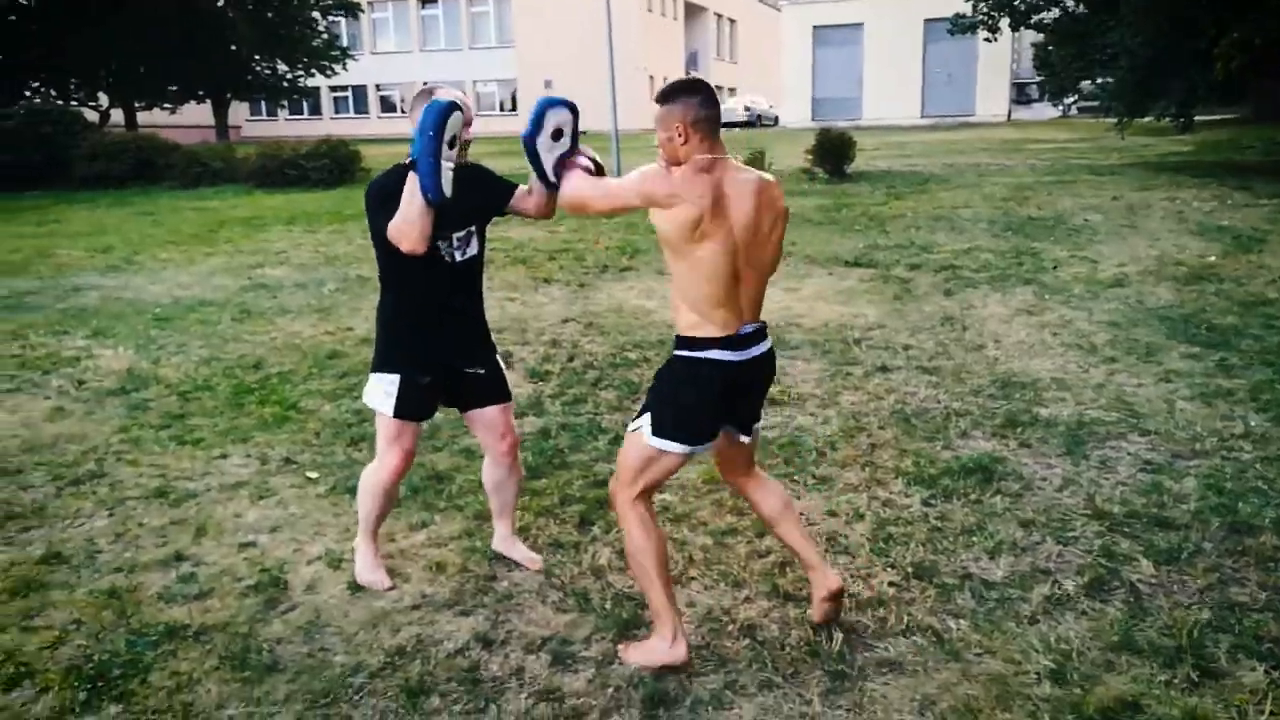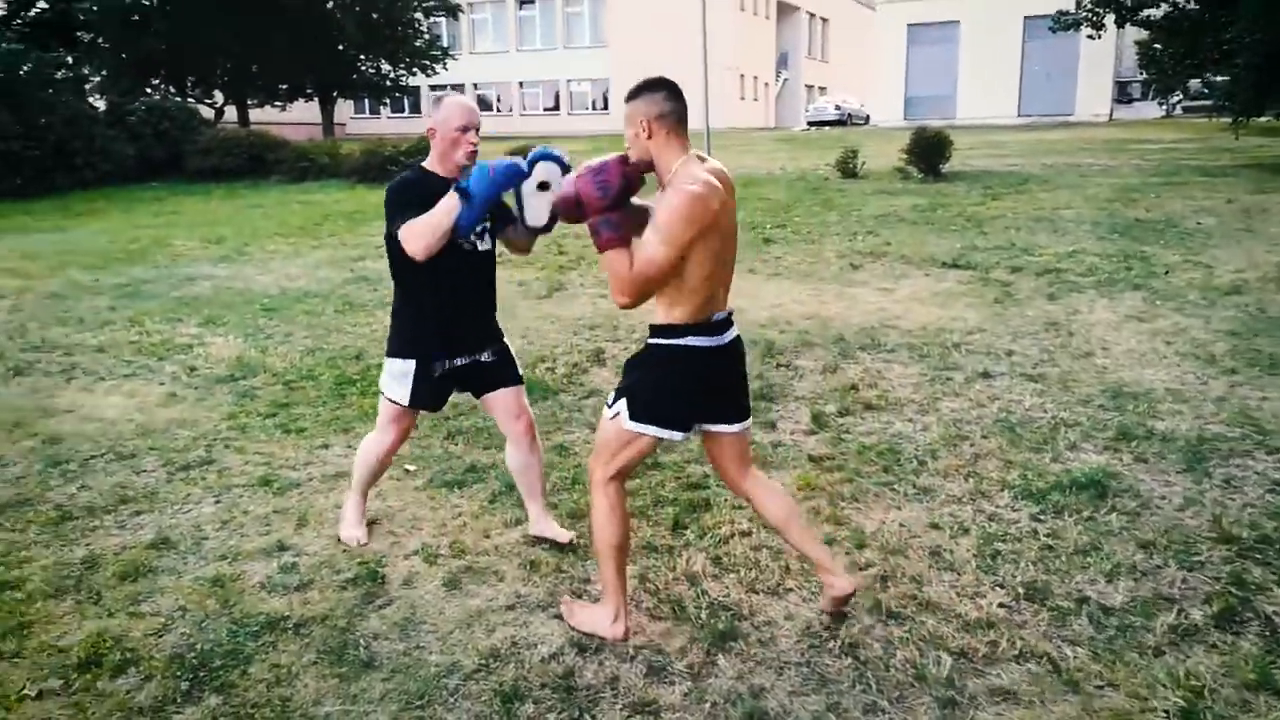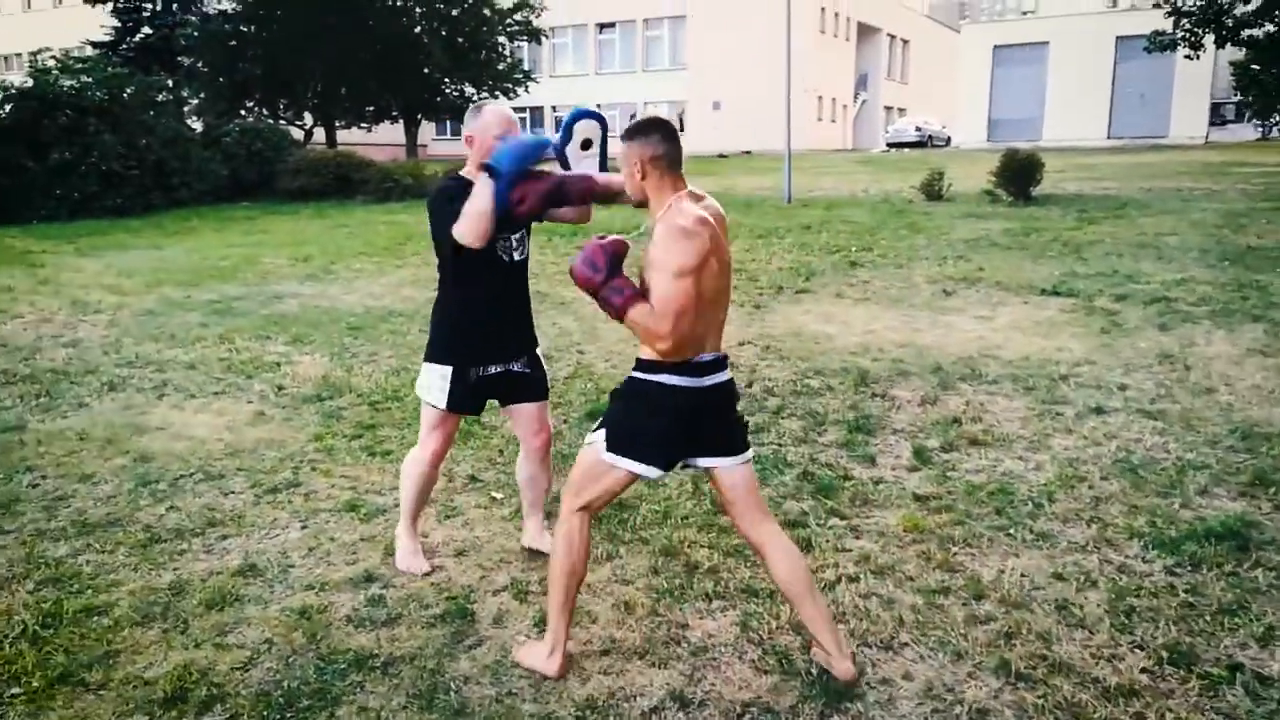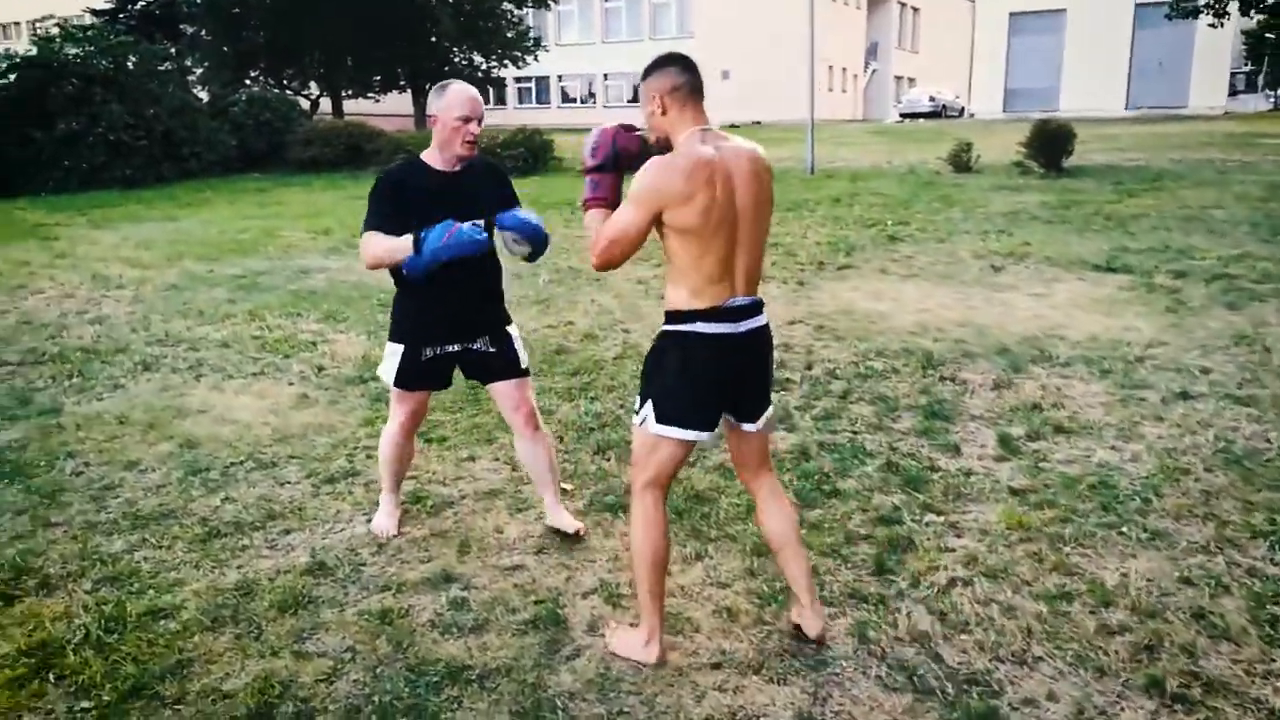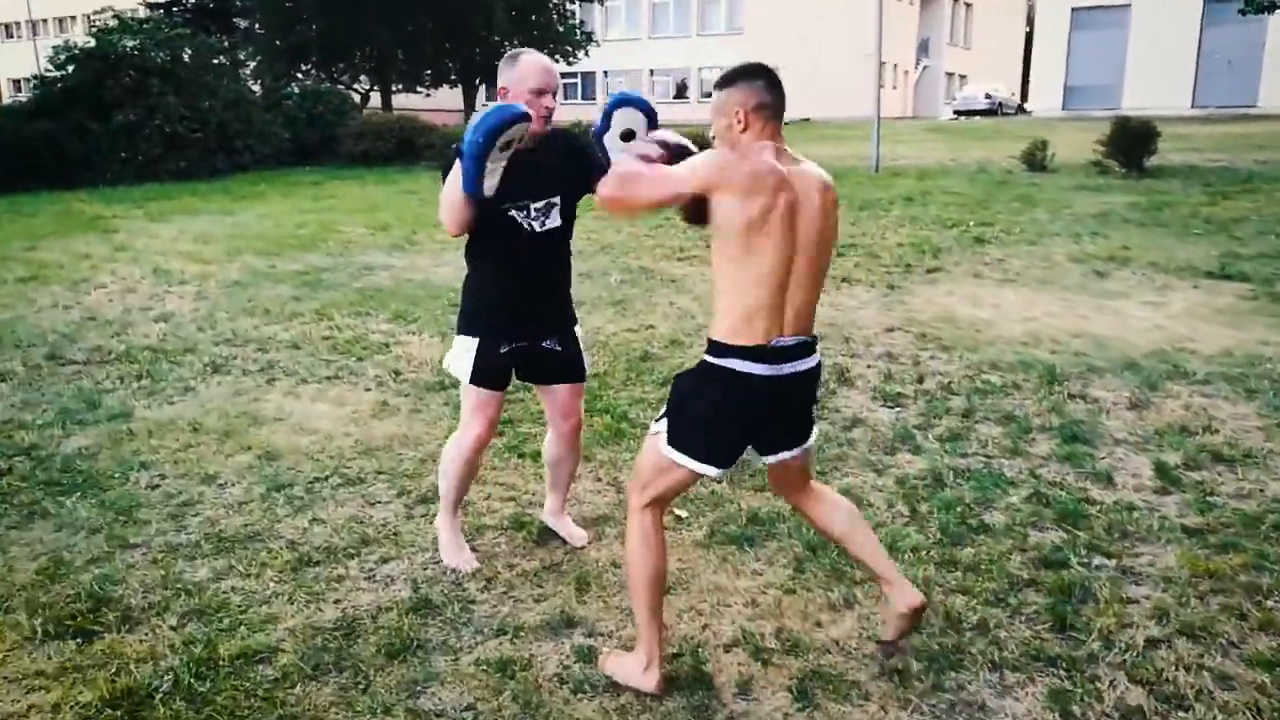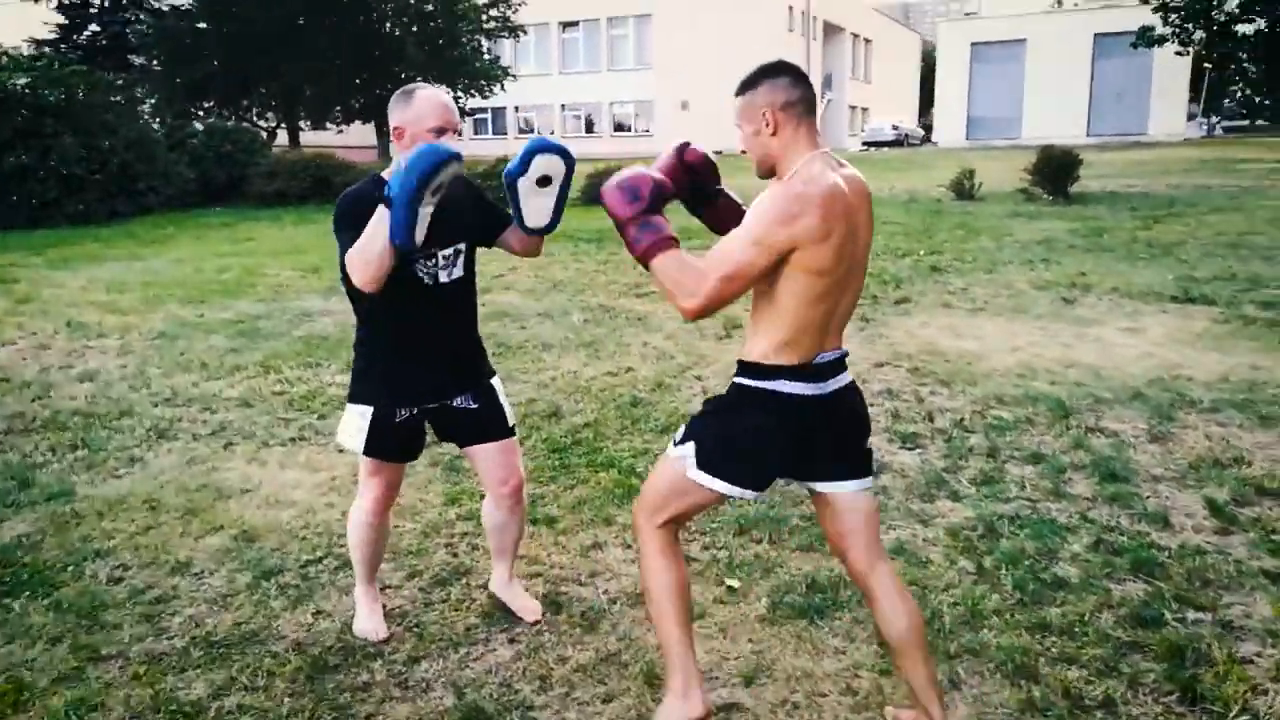
dt=0.7s
person 1, frame 1
left shoulder: (671, 186)
right shoulder: (768, 191)
left elbow: (575, 200)
left wrist: (575, 165)
left hip: (701, 367)
right hip: (754, 355)
left knee: (628, 492)
right knee: (742, 473)
left ankle: (667, 637)
right ankle: (822, 575)
person 1, frame 2
left shoulder: (684, 196)
right shoulder: (711, 175)
left elbow: (626, 292)
left wrist: (604, 217)
left hip: (678, 356)
right hip: (722, 346)
left knee: (604, 473)
right knee: (740, 472)
left ankle: (610, 612)
right ankle: (832, 575)
person 1, frame 3
left shoulder: (676, 232)
right shoulder: (705, 207)
left elbow: (666, 337)
left wrist: (610, 287)
left hip: (659, 392)
right hip: (714, 387)
left knee: (575, 506)
right knee: (756, 521)
left ankle: (552, 647)
right ankle: (834, 649)
person 1, frame 4
left shoulder: (666, 170)
right shoulder: (754, 157)
left elbow: (603, 253)
left wrist: (599, 178)
left hip: (692, 346)
right hip: (750, 335)
left knee: (647, 487)
right knee: (759, 475)
left ankle: (647, 634)
right ankle: (809, 608)
person 1, frame 5
left shoulder: (732, 169)
right shoulder: (821, 184)
left elbow: (613, 195)
left wrist: (647, 156)
left hip: (732, 379)
right hip: (797, 372)
left knee: (644, 501)
right knee: (798, 488)
left ankle: (646, 660)
right ankle: (898, 588)
person 1, frame 6
left shoulder: (795, 198)
right shoulder: (849, 186)
left elbow: (695, 297)
left wrist: (639, 219)
right wrist: (706, 192)
left hip: (766, 403)
right hip: (834, 397)
left knee: (654, 519)
right knee: (868, 562)
person 2, frame 1
left shoulder: (472, 180)
right shoulder: (386, 189)
left elbow: (539, 206)
right elbow: (412, 242)
right wrist: (424, 167)
left hip: (469, 343)
right hip: (407, 350)
left knee: (503, 442)
right knee: (394, 458)
left ankle: (504, 535)
right ankle: (365, 547)
person 2, frame 2
left shoulder: (482, 186)
right shoulder: (405, 190)
left elbow: (520, 243)
right elbow: (421, 246)
right wrist: (465, 194)
left hip: (479, 335)
right hip: (421, 342)
left knee: (521, 424)
right knee: (392, 435)
left ankle: (540, 516)
right ankle: (353, 506)
person 2, frame 3
right shoulder: (447, 194)
left elbow: (577, 213)
right elbow: (472, 236)
right wrist: (492, 175)
left hip: (516, 342)
right hip: (459, 346)
left knee: (538, 438)
right knee: (433, 446)
left ankle: (534, 529)
right ankle: (406, 532)
person 2, frame 4
left shoulder: (490, 175)
right shoulder: (398, 181)
left elbow: (517, 228)
right elbow: (370, 254)
left wrist: (526, 234)
right wrist: (422, 244)
left hip: (487, 322)
right hip: (421, 326)
left knee: (524, 414)
right knee: (404, 418)
left ankle: (553, 505)
right ankle: (389, 500)
person 2, frame 5
left shoulder: (568, 149)
right shoulder: (472, 155)
right elbow: (453, 224)
right wrist: (474, 155)
left hip: (552, 314)
right hip: (491, 318)
left knee: (568, 420)
right knee: (477, 429)
left ankle: (555, 510)
right ankle: (447, 524)
person 2, frame 6
left shoulder: (463, 192)
right shoulder: (360, 203)
left elbow: (526, 244)
right elbow: (366, 278)
right wrist: (398, 202)
left hip: (464, 370)
right hip: (389, 380)
left knee: (507, 481)
right knee: (376, 494)
left ankle: (503, 578)
right ankle: (365, 591)
